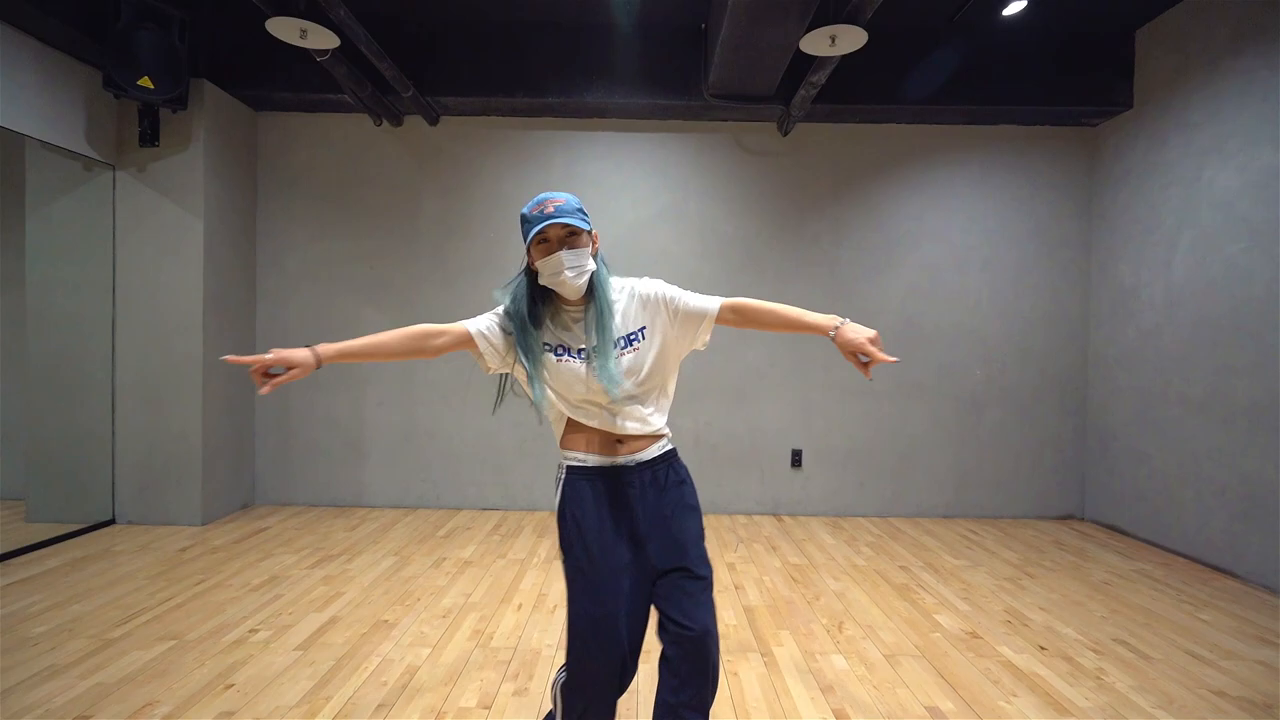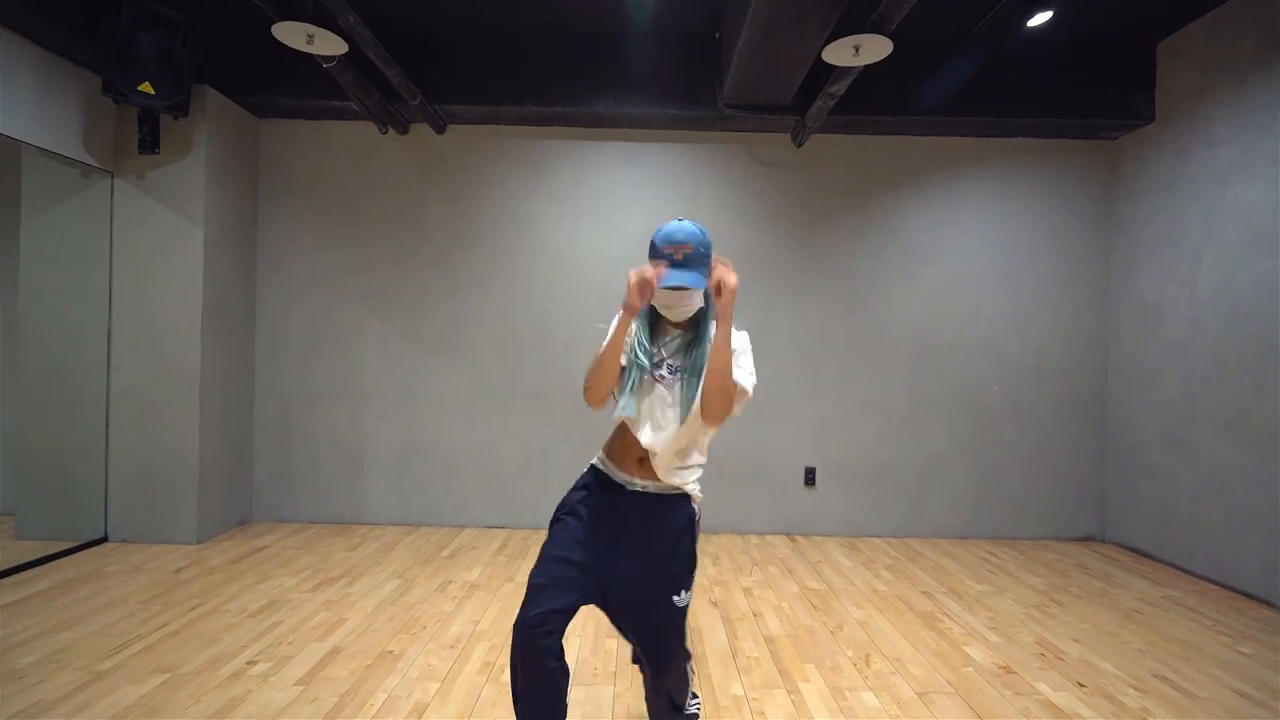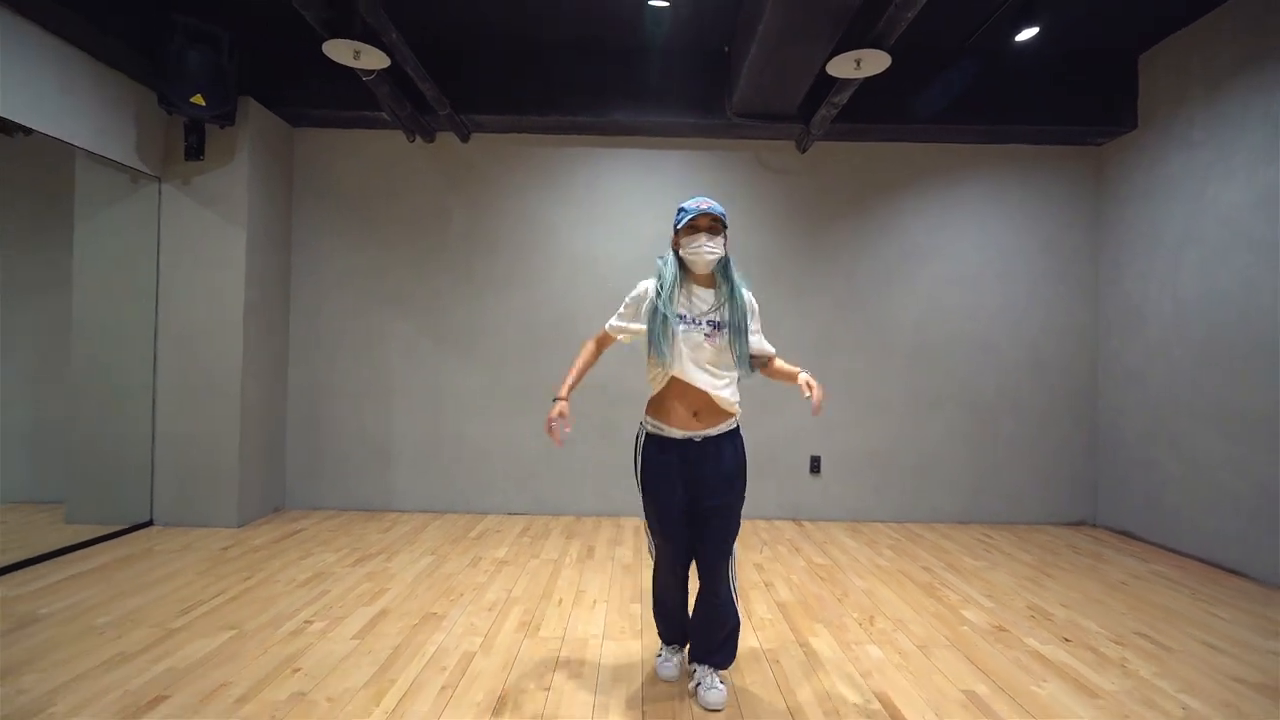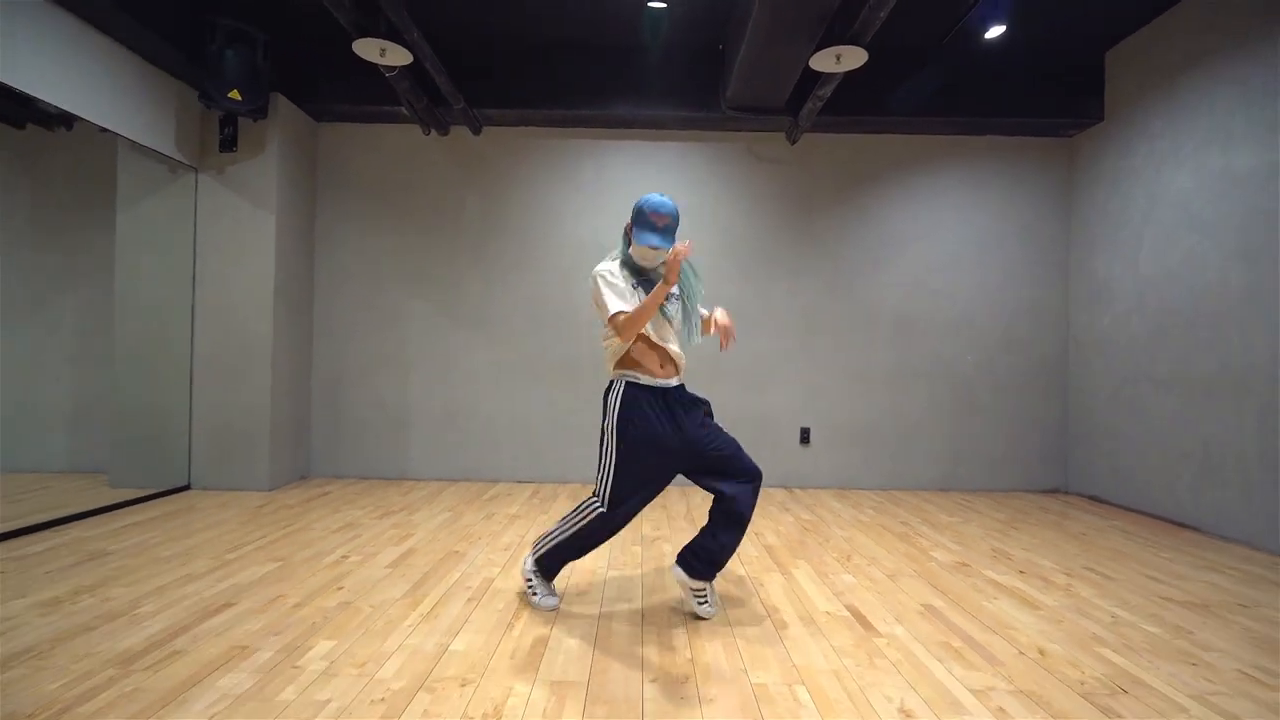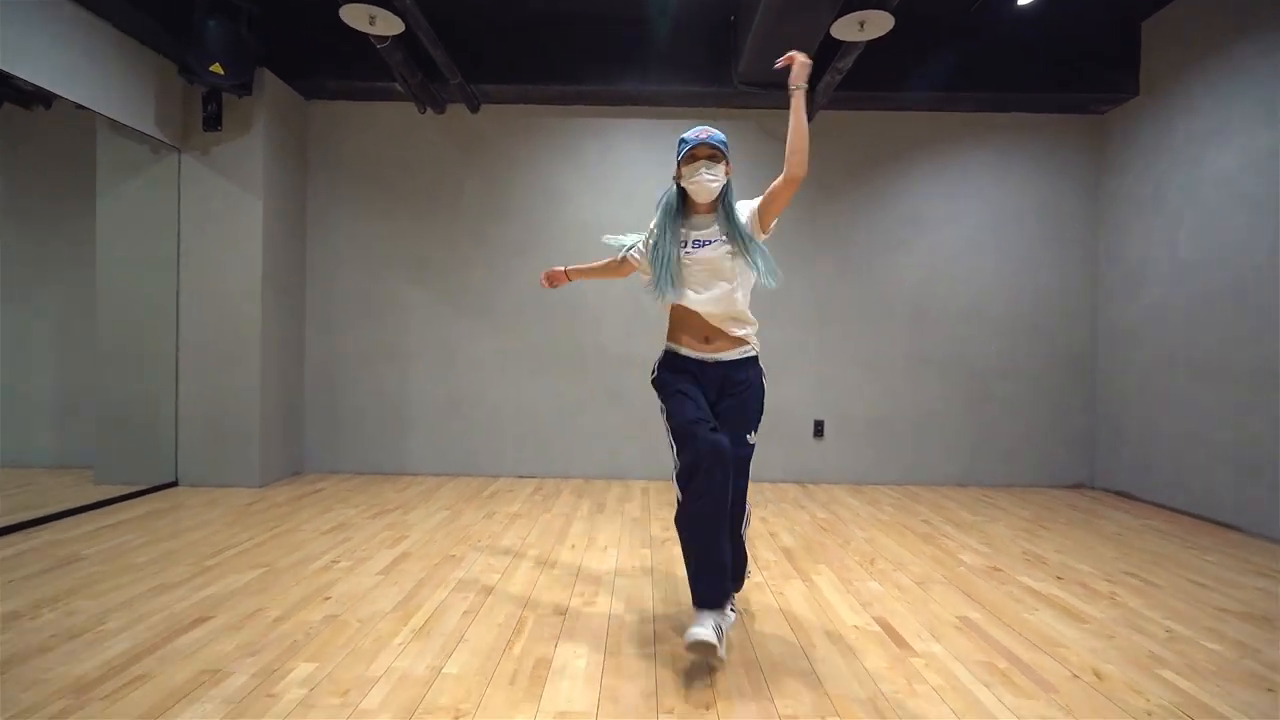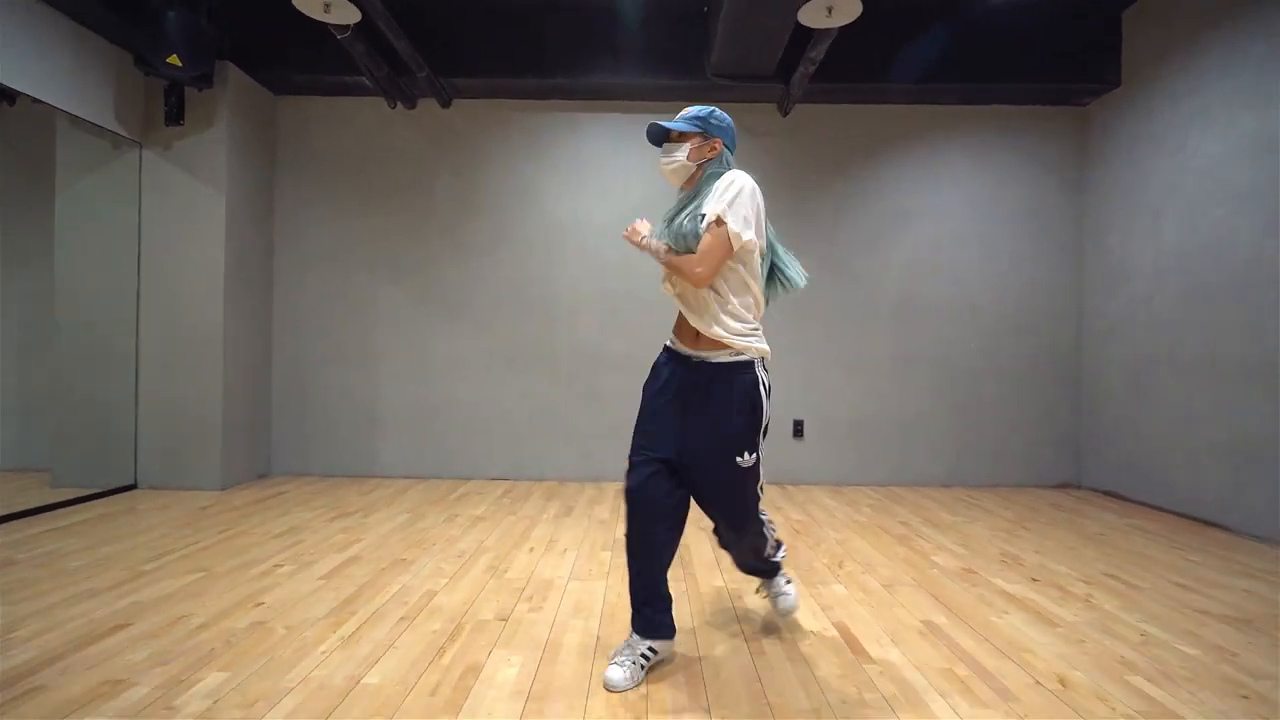
dt=0.5s
person 1, frame 1
left shoulder: (643, 299)
right shoulder: (519, 322)
left elbow: (735, 310)
right elbow: (435, 336)
left wrist: (833, 326)
left hip: (658, 479)
right hip: (590, 486)
left knee: (694, 635)
right knee: (605, 639)
person 1, frame 2
left shoulder: (730, 342)
right shoulder: (632, 330)
left elbow: (716, 411)
right elbow: (593, 394)
left wrist: (723, 319)
right wrist: (628, 314)
left hip: (667, 514)
right hip: (602, 491)
left knee: (662, 650)
right knee: (535, 625)
person 1, frame 3
left shoulder: (741, 301)
right shoulder: (651, 294)
left elbow: (760, 358)
right elbow: (602, 340)
left wrist: (798, 374)
right wrist: (564, 393)
left hip: (721, 448)
right hip: (663, 447)
left knee: (716, 560)
right knee: (671, 558)
left ankle: (707, 661)
right ankle: (672, 641)
person 1, frame 4
left shoulder: (679, 278)
right shoulder: (609, 273)
left elbow: (695, 322)
right elbow: (626, 330)
left wrist: (716, 317)
right wrist: (666, 284)
left hip: (678, 398)
right hip: (635, 398)
left knee: (743, 481)
right knee: (613, 503)
left ankle: (696, 570)
person 1, frame 5
left shoulder: (748, 218)
right shoulder: (665, 224)
left elbow: (795, 174)
right elbow: (622, 263)
left wrist: (797, 89)
right wrist: (568, 274)
left hip: (736, 371)
right hip: (680, 370)
left knee: (728, 492)
right knee: (702, 478)
left ankle: (718, 599)
right ankle: (708, 607)
person 1, frame 6
left shoulder: (735, 188)
right shoulder: (696, 208)
left elbow: (700, 275)
left wrist: (652, 246)
left hip: (732, 378)
right hip: (678, 370)
left knee: (731, 505)
right knee: (649, 494)
left ankle: (768, 569)
right ankle: (649, 635)
